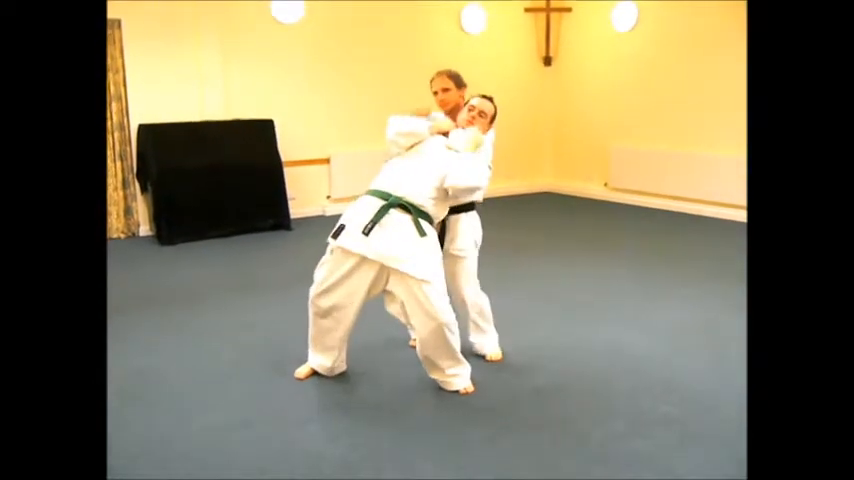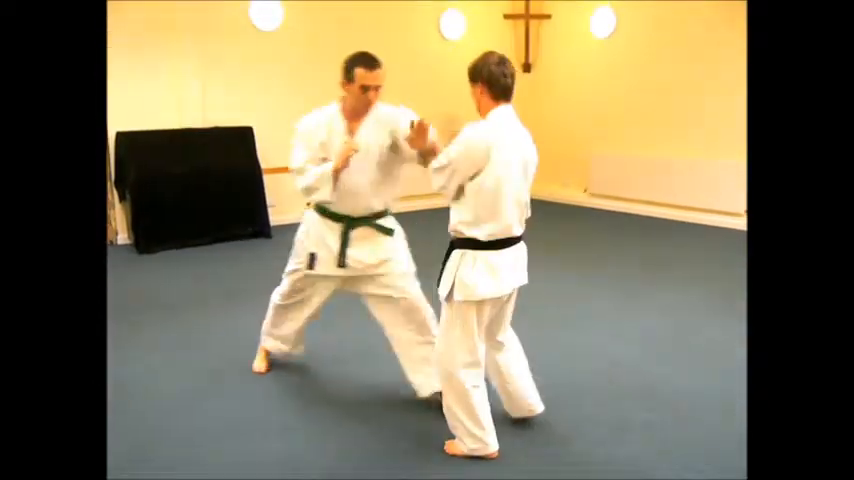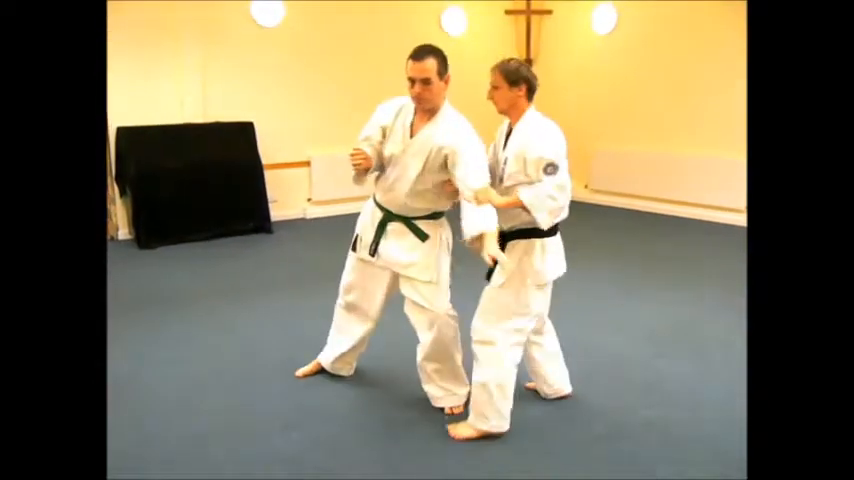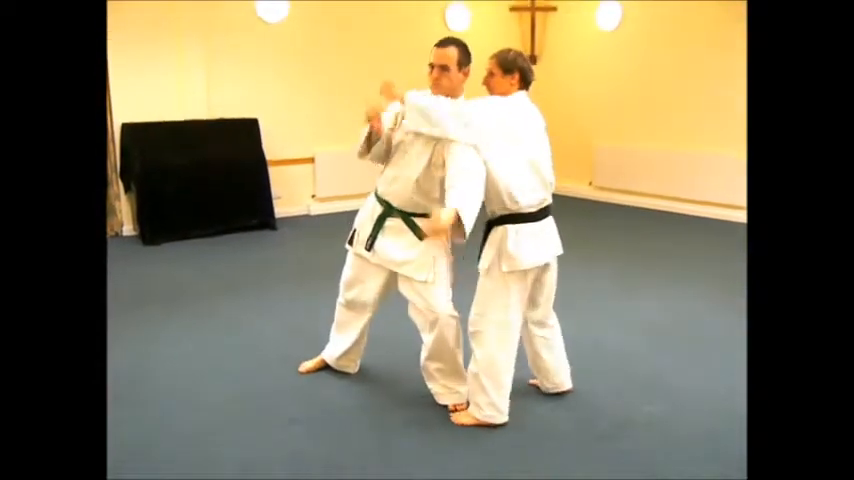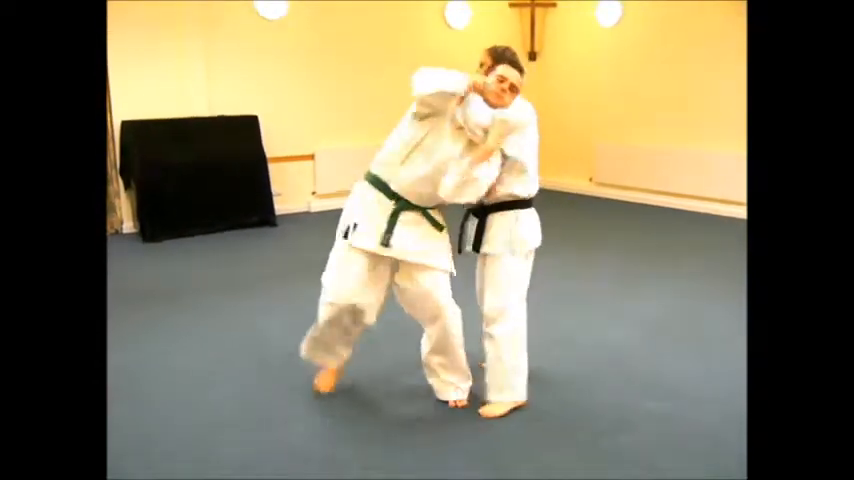
dt=0.5s
person 1, frame 1
left shoulder: (481, 131)
right shoulder: (430, 123)
right elbow: (398, 134)
left hip: (459, 221)
left knee: (466, 289)
left ankle: (486, 341)
person 1, frame 2
left shoulder: (479, 134)
right shoulder: (522, 137)
left elbow: (442, 180)
left wrist: (435, 153)
right wrist: (440, 153)
left hip: (477, 260)
right hip: (510, 252)
left knee: (458, 355)
right knee: (495, 336)
left ankle: (477, 439)
right ankle: (523, 400)
person 1, frame 3
left shoulder: (544, 133)
right shoulder: (507, 131)
left elbow: (554, 191)
right elbow: (493, 176)
left wrist: (505, 201)
left hip: (532, 247)
right hip: (519, 242)
left knee: (494, 330)
right knee: (531, 321)
left ankle: (488, 418)
right ankle: (553, 383)
person 1, frame 4
left shoulder: (500, 111)
right shoulder: (526, 113)
left elbow: (446, 113)
left wrist: (402, 96)
left hip: (514, 236)
right hip: (540, 228)
left knee: (491, 323)
right knee: (536, 313)
left ankle: (487, 408)
right ankle: (555, 378)
person 1, frame 5
left shoulder: (518, 112)
left hip: (511, 221)
right hip: (492, 217)
left knee: (501, 306)
right knee: (492, 296)
left ankle: (509, 391)
right ankle: (510, 359)
person 2, frame 1
left shoulder: (476, 165)
right shoulder: (425, 135)
left elbow: (458, 181)
right elbow: (395, 129)
left wrist: (468, 145)
right wrist: (435, 127)
left hip: (413, 234)
right hip: (367, 217)
left knee: (434, 314)
right knee: (327, 295)
left ankle: (453, 374)
right ankle: (324, 361)
person 2, frame 2
left shoulder: (390, 118)
right shoulder: (314, 124)
left elbow: (417, 135)
right elbow: (305, 182)
left wrist: (425, 138)
right wrist: (334, 168)
left hip: (376, 233)
right hip: (325, 230)
left knee: (409, 307)
right knee: (295, 293)
left ankle: (433, 382)
right ankle: (270, 345)
person 2, frame 3
left shoulder: (458, 134)
right shoulder: (391, 110)
left elbow: (476, 189)
right elbow: (371, 152)
left wrist: (486, 237)
right wrist: (364, 162)
left hip: (423, 234)
right hip: (378, 220)
left knee: (435, 315)
right knee: (355, 297)
left ankle: (449, 391)
right ankle: (334, 358)
person 2, frame 4
right shoulder: (410, 102)
left elbow: (468, 189)
right elbow: (382, 154)
left wrist: (453, 218)
right wrist: (376, 133)
left hip: (420, 230)
right hip: (378, 214)
left knee: (437, 312)
right knee: (355, 292)
left ankle: (451, 389)
right ankle: (338, 355)
person 2, frame 5
left shoulder: (490, 147)
right shoulder: (449, 97)
left elbow: (455, 192)
right elbow: (423, 87)
left wrist: (485, 153)
right wrist: (472, 83)
left hip: (420, 223)
right hip: (374, 204)
left knee: (438, 308)
right knee: (347, 294)
left ankle: (453, 384)
right ankle: (329, 355)
